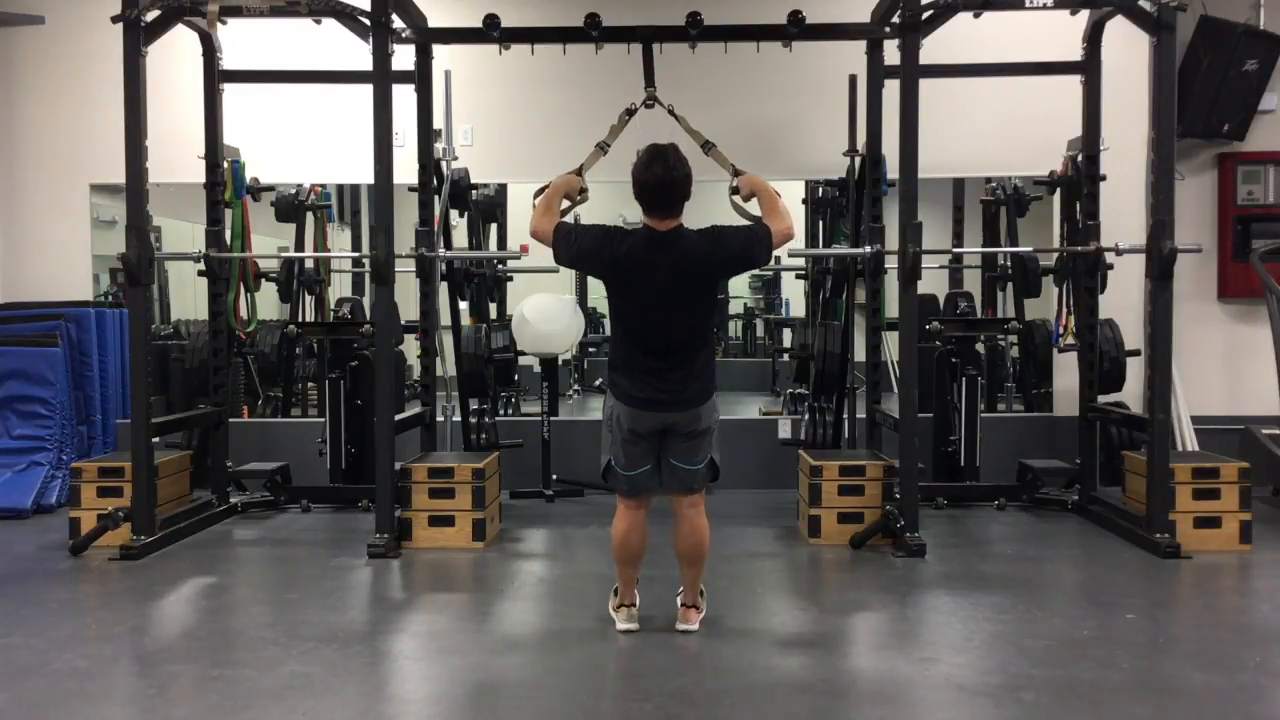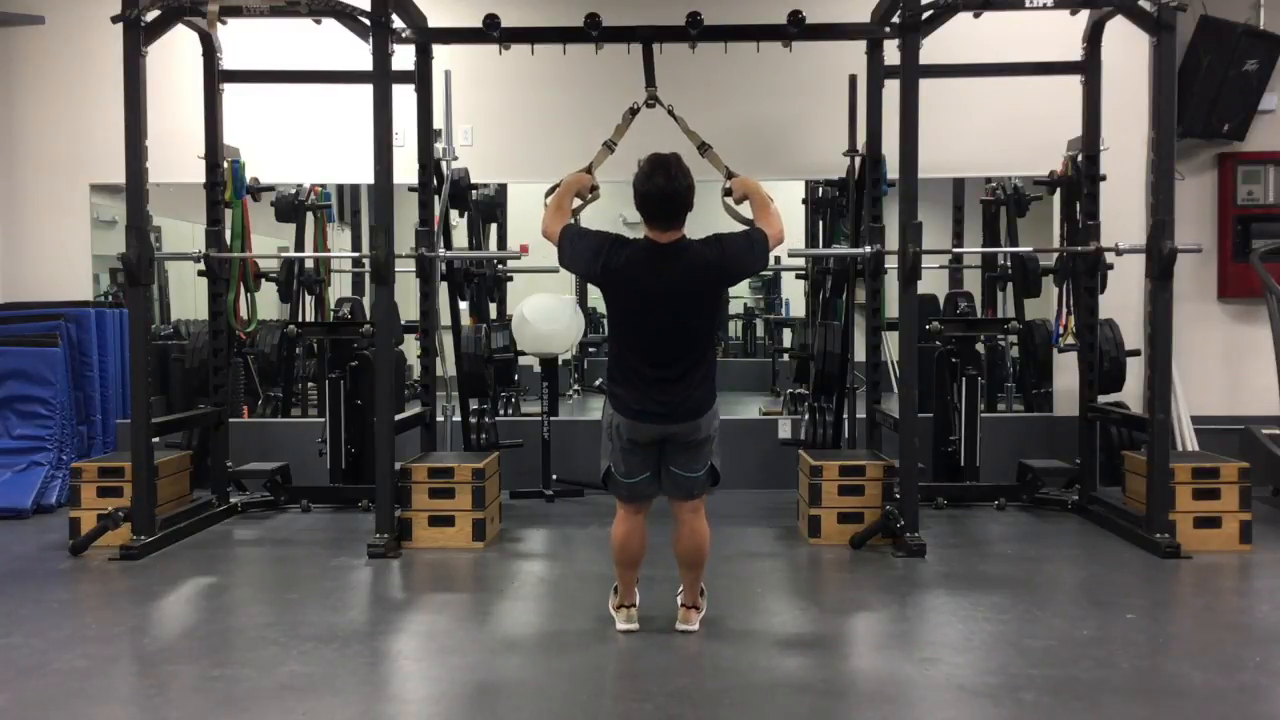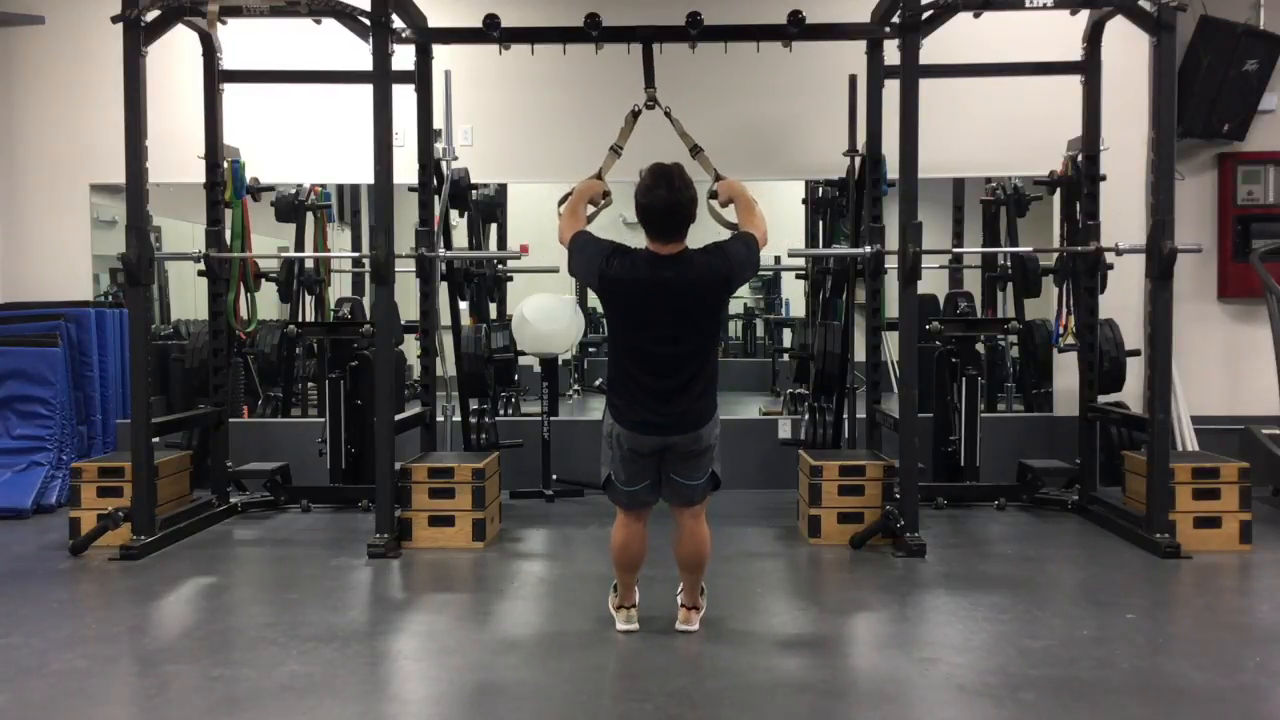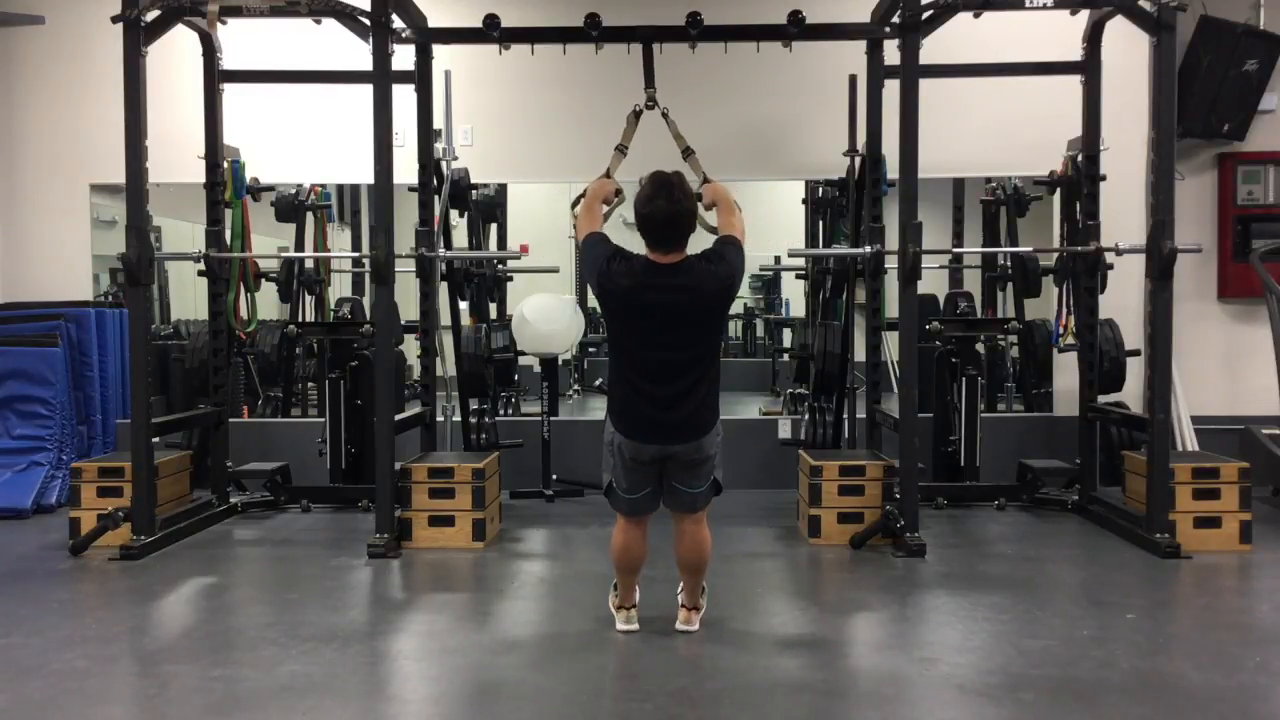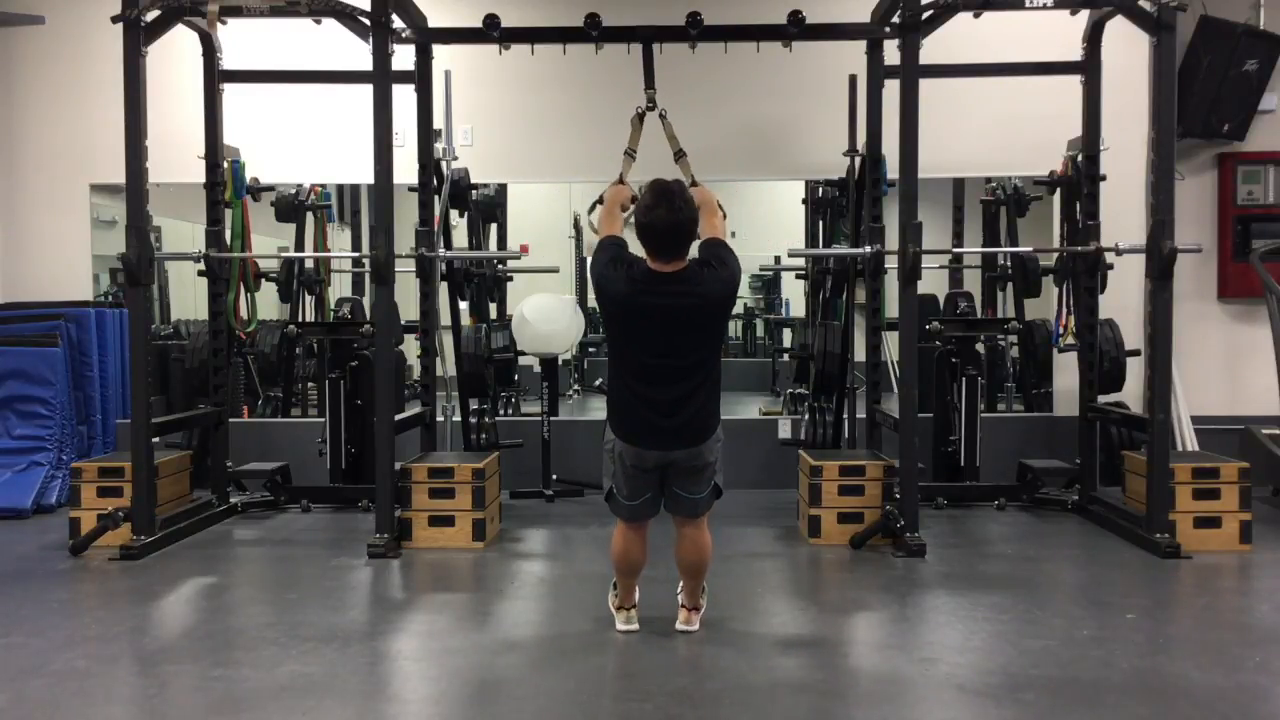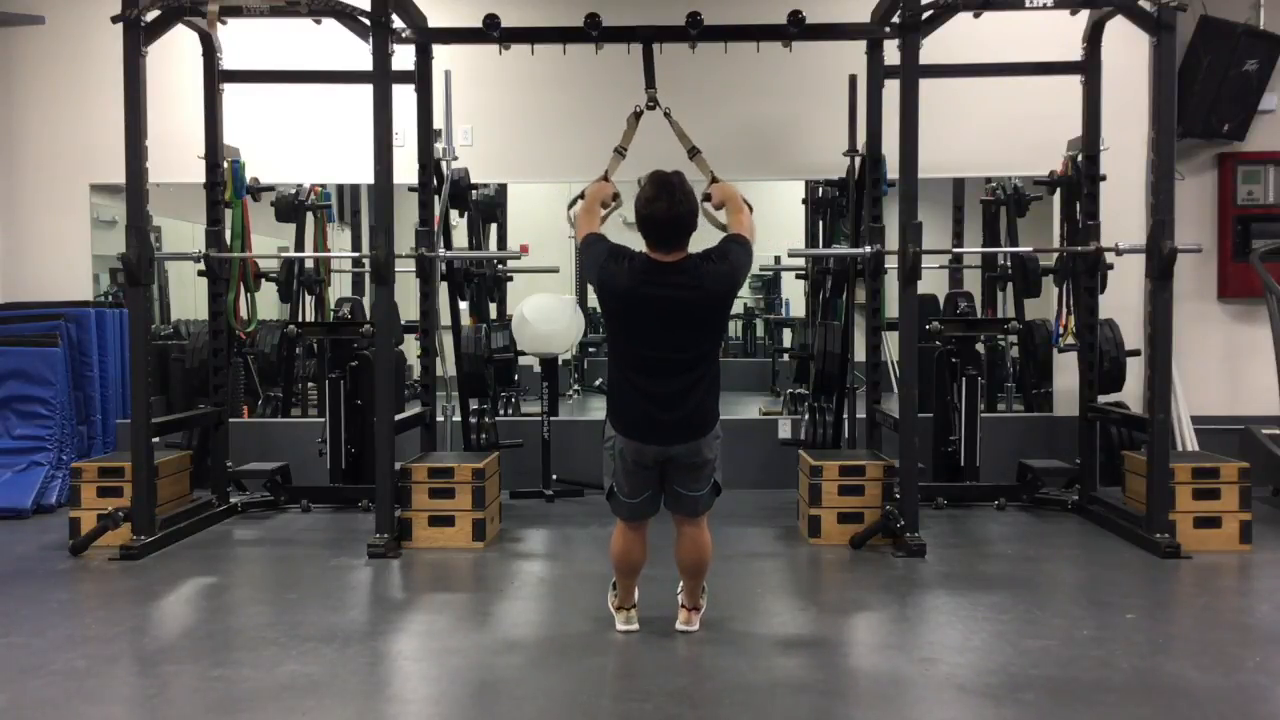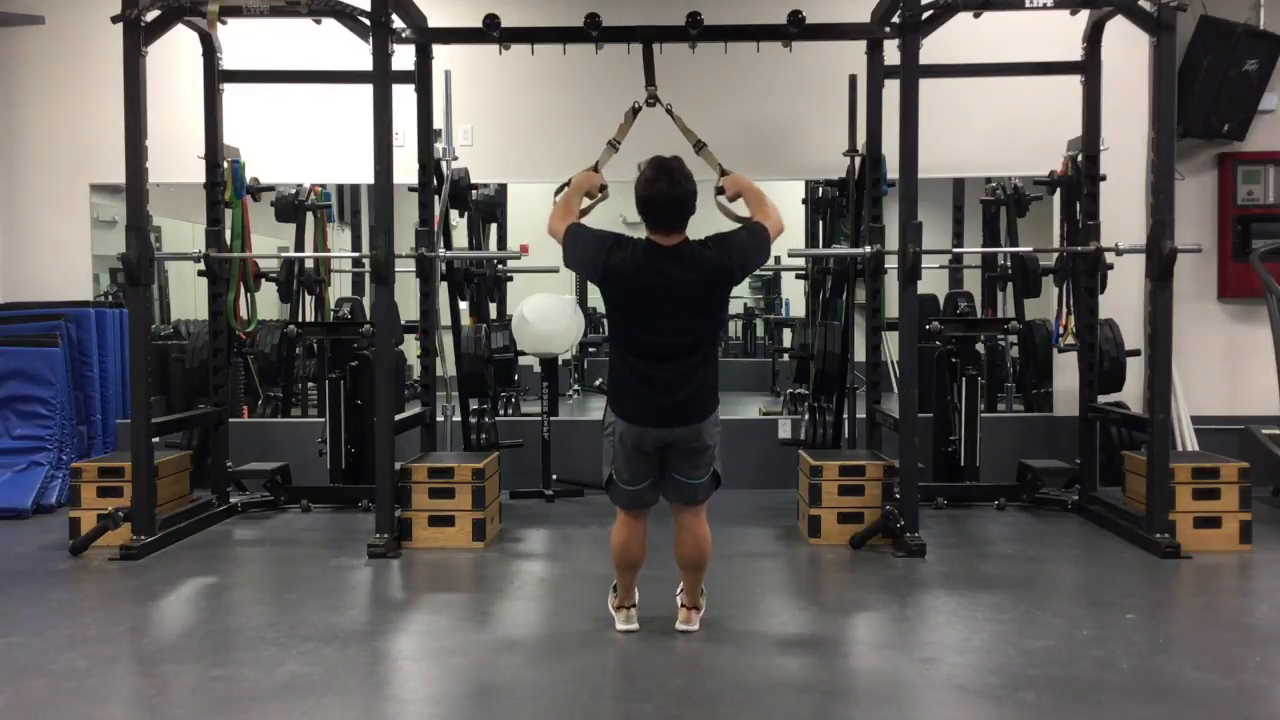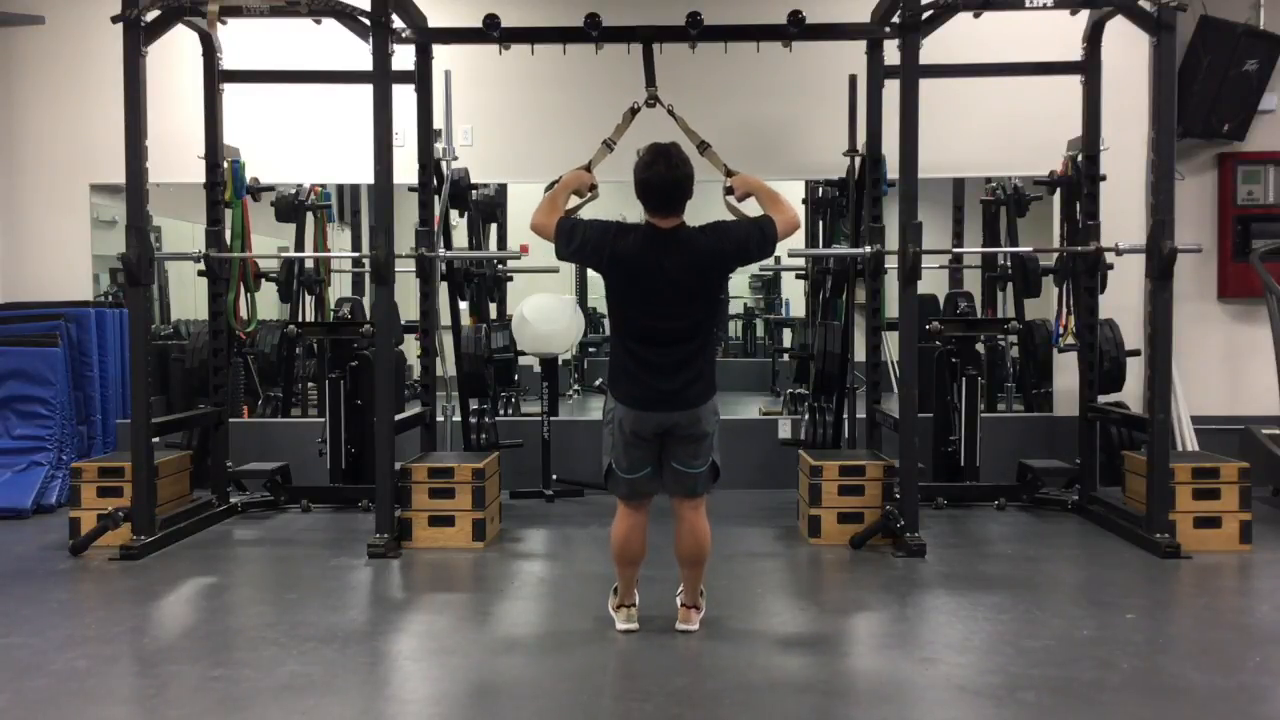
dt=0.2s
person 1, frame 1
left shoulder: (612, 249)
right shoulder: (713, 249)
left elbow: (541, 225)
right elbow: (782, 227)
left wrist: (561, 186)
right wrist: (760, 187)
left hip: (631, 400)
right hip: (693, 401)
left knee: (631, 504)
right knee: (690, 504)
left ankle: (626, 602)
right ankle: (691, 604)
person 1, frame 2
left shoulder: (611, 259)
right shoulder: (715, 260)
left elbow: (552, 226)
right elbow: (772, 230)
left wrist: (571, 186)
right wrist: (751, 189)
left hip: (630, 411)
right hip: (693, 411)
left knee: (630, 509)
right knee: (690, 509)
left ankle: (625, 603)
right ankle: (691, 604)
person 1, frame 3
left shoulder: (612, 270)
right shoulder: (718, 270)
left elbow: (569, 229)
right elbow: (756, 229)
left wrist: (585, 192)
right wrist: (737, 193)
left hip: (630, 420)
right hip: (694, 420)
left knee: (631, 514)
right knee: (691, 514)
left ankle: (625, 604)
right ankle: (691, 605)
person 1, frame 4
left shoulder: (613, 277)
right shoulder: (717, 278)
left elbow: (588, 226)
right elbow: (732, 226)
left wrist: (597, 193)
right wrist: (720, 196)
left hip: (631, 428)
right hip: (696, 428)
left knee: (631, 519)
right knee: (692, 519)
left ankle: (626, 604)
right ankle: (691, 606)
person 1, frame 5
left shoulder: (614, 283)
right shoulder: (718, 284)
left elbow: (609, 225)
right elbow: (714, 224)
left wrist: (615, 197)
right wrist: (704, 198)
left hip: (631, 434)
right hip: (697, 435)
left knee: (631, 524)
right knee: (692, 523)
left ankle: (625, 604)
right ankle: (690, 606)
person 1, frame 6
left shoulder: (614, 276)
right shoulder: (719, 277)
left elbow: (586, 227)
right elbow: (743, 228)
left wrist: (596, 194)
right wrist: (729, 196)
left hip: (631, 430)
right hip: (695, 430)
left knee: (630, 523)
right knee: (692, 522)
left ankle: (624, 605)
right ankle: (690, 606)
person 1, frame 7
left shoulder: (613, 260)
right shoulder: (720, 261)
left elbow: (560, 225)
right elbow: (771, 223)
left wrist: (580, 186)
right wrist: (744, 187)
left hip: (631, 417)
right hip: (695, 416)
left knee: (631, 514)
right knee: (691, 514)
left ankle: (624, 604)
right ankle: (691, 606)
person 1, frame 8
left shoulder: (614, 245)
right shoulder: (717, 246)
left elbow: (542, 221)
right elbow: (788, 219)
left wrist: (570, 182)
right wrist: (751, 185)
left hip: (632, 403)
right hip: (693, 403)
left knee: (631, 506)
right knee: (690, 507)
left ankle: (625, 603)
right ankle: (690, 605)
